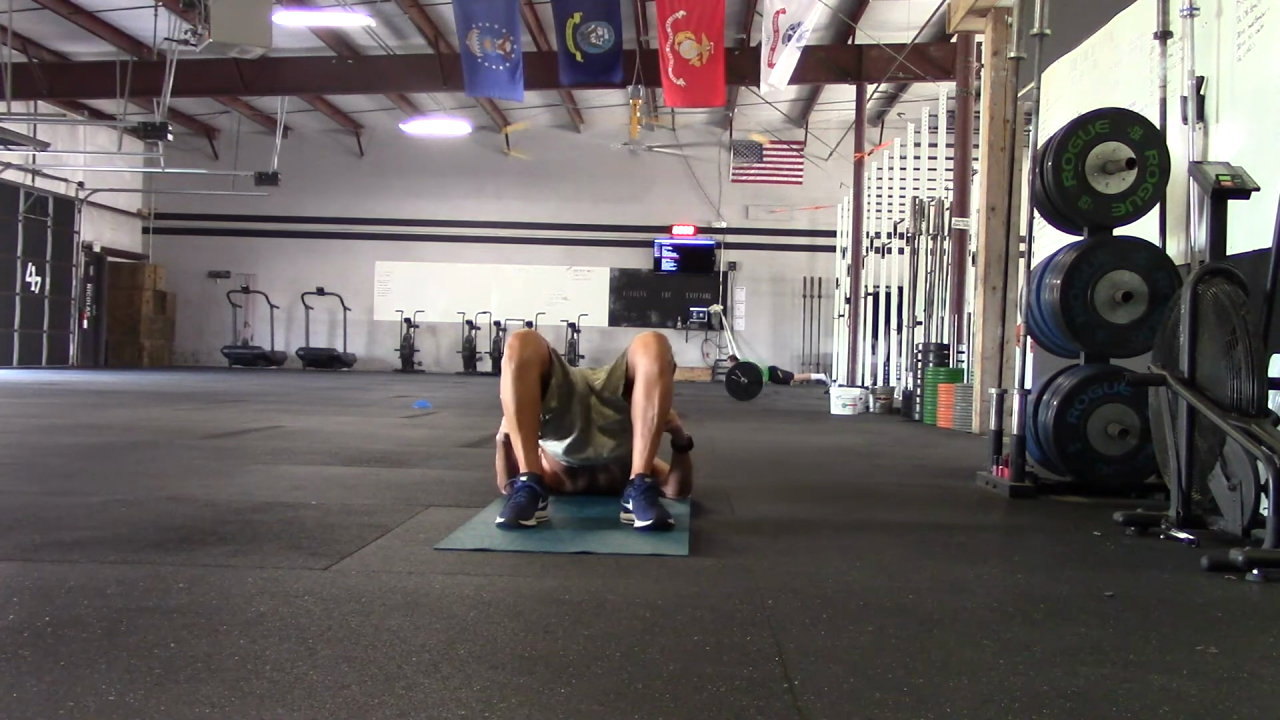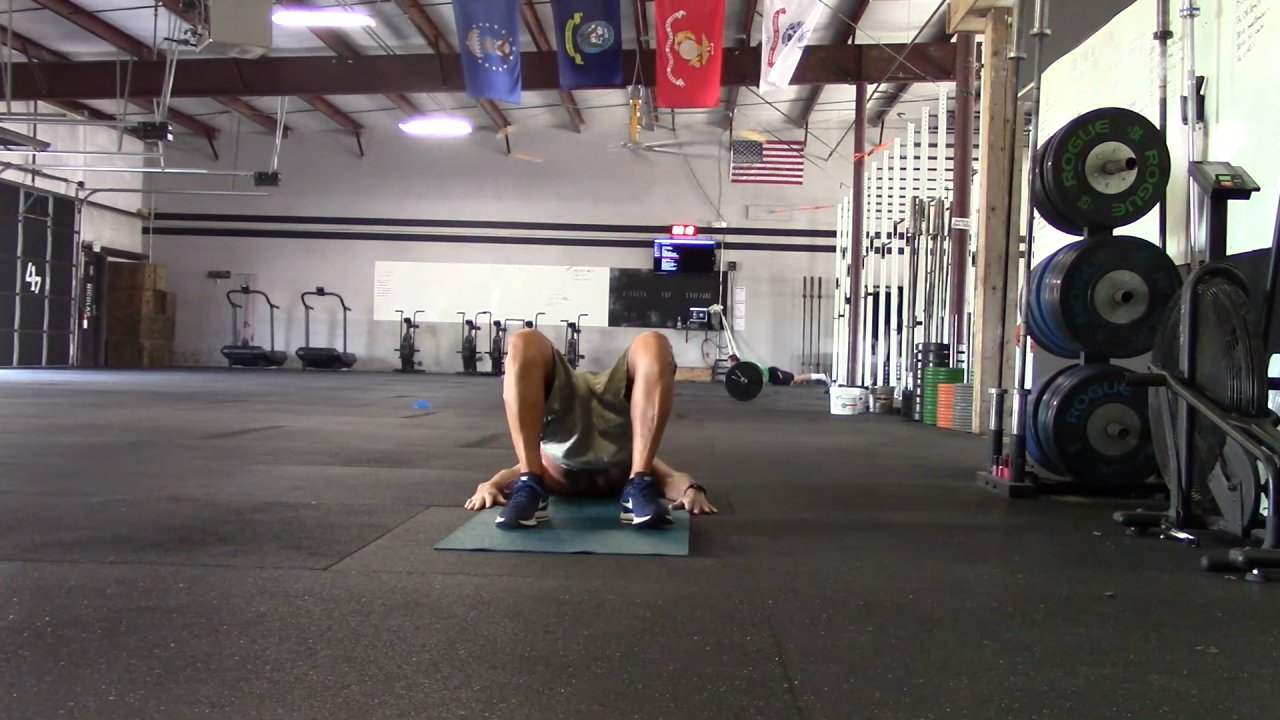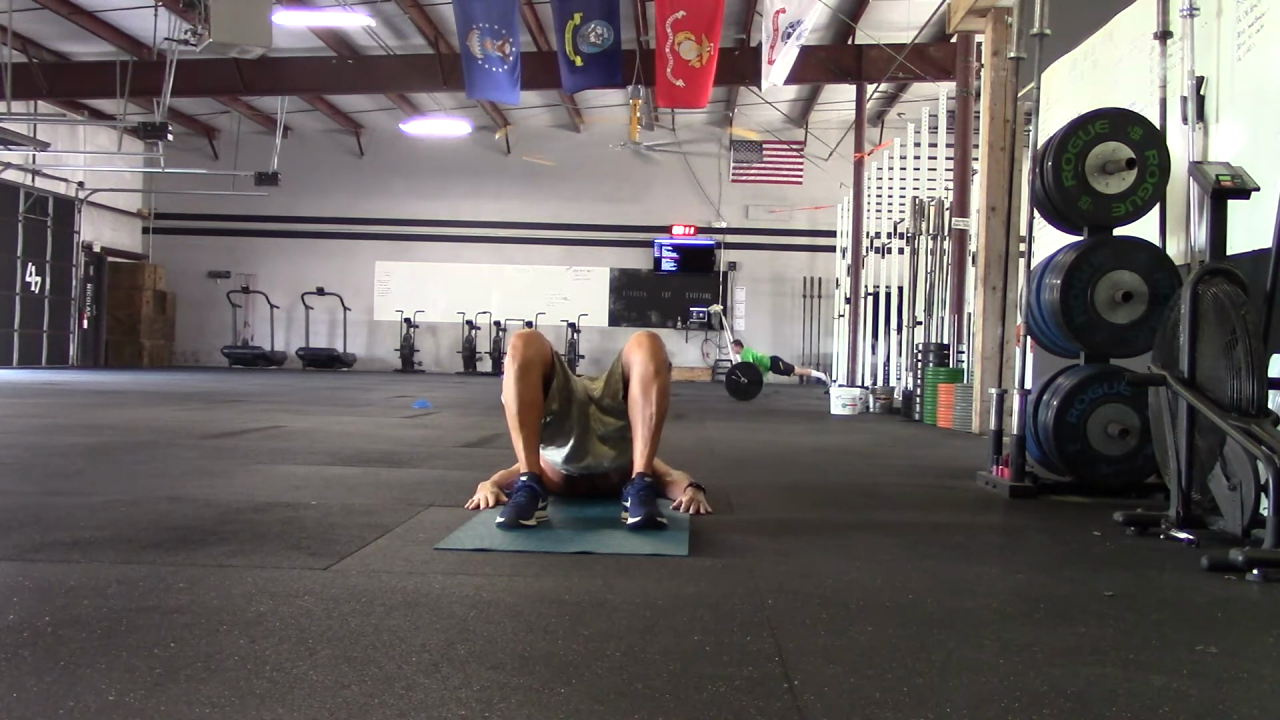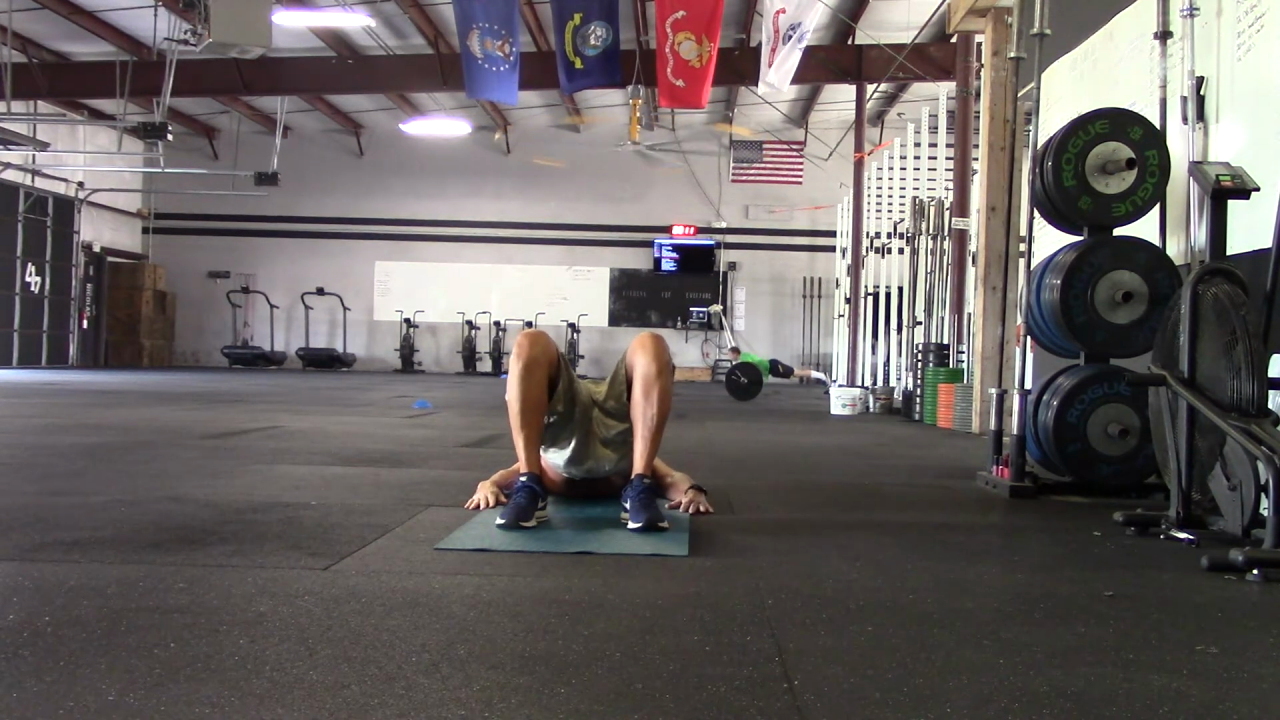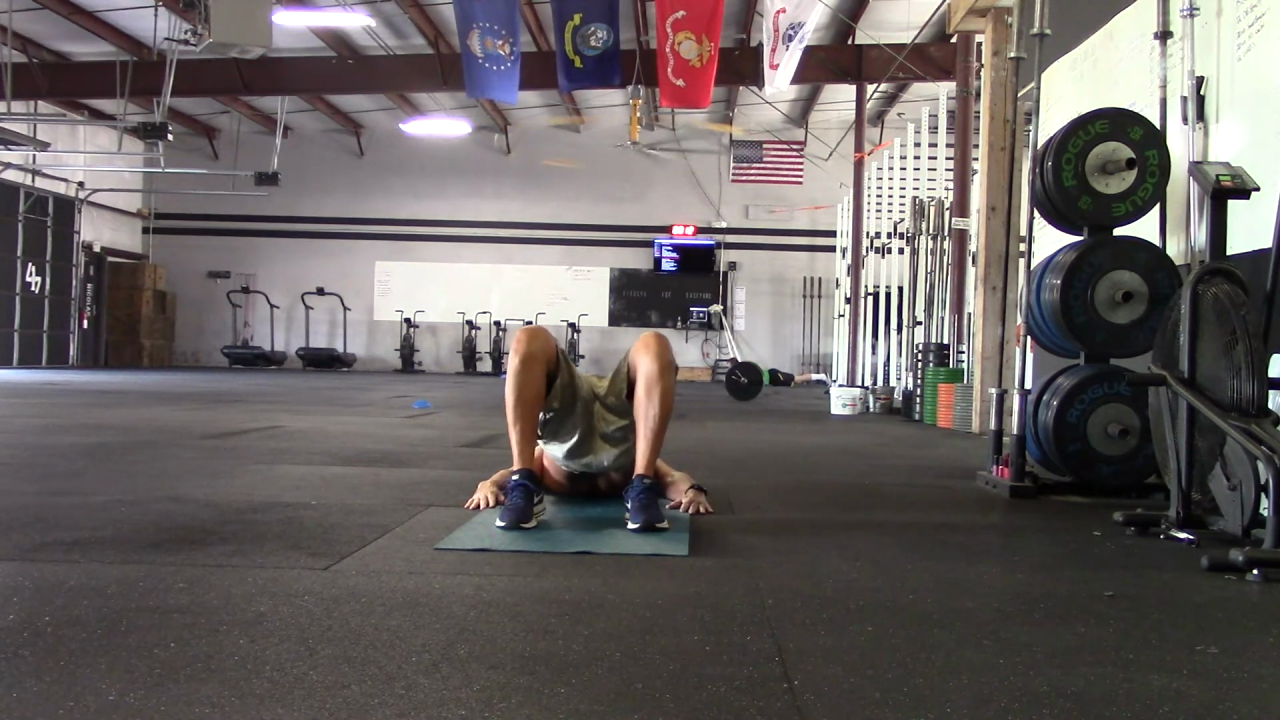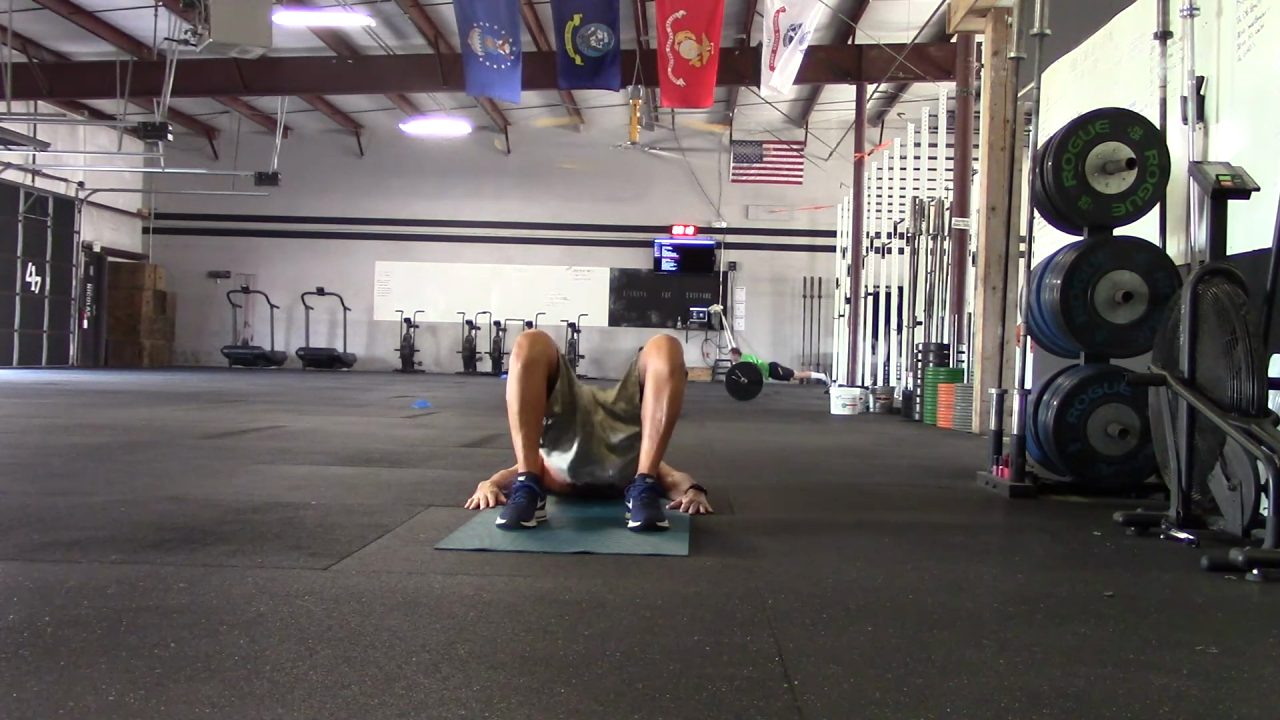
dt=0.7s
person 1, frame 1
left shoulder: (637, 459)
left elbow: (677, 490)
right elbow: (508, 486)
left wrist: (680, 439)
right wrist: (504, 436)
left ankle: (639, 488)
right ankle: (530, 487)
person 1, frame 2
left shoulder: (639, 456)
left elbow: (670, 477)
right elbow: (515, 472)
left wrist: (691, 490)
right wrist: (489, 484)
left hip: (620, 459)
right hip: (560, 465)
left knee: (652, 344)
right knee: (525, 342)
left ankle: (639, 487)
right ankle: (529, 488)
person 1, frame 3
left shoulder: (637, 454)
left elbow: (669, 476)
right elbow: (519, 469)
left wrist: (690, 488)
right wrist: (489, 484)
left hip: (618, 469)
right hip: (561, 468)
left knee: (646, 344)
right knee: (525, 343)
left ankle: (640, 487)
right ankle: (530, 488)
person 1, frame 4
left shoulder: (639, 452)
left elbow: (671, 477)
right elbow: (516, 470)
left wrist: (690, 489)
right wrist: (489, 483)
right hip: (563, 456)
left knee: (650, 345)
right knee: (530, 343)
left ankle: (639, 489)
right ankle: (528, 488)
person 1, frame 5
left shoulder: (639, 455)
right shoulder: (547, 456)
left elbow: (672, 476)
right elbow: (514, 470)
left wrist: (691, 490)
right wrist: (489, 484)
right knee: (530, 339)
left ankle: (641, 489)
right ankle: (523, 487)
person 1, frame 6
left shoulder: (646, 457)
left elbow: (673, 476)
right elbow: (513, 471)
left wrist: (691, 489)
right wrist: (490, 483)
left ankle: (643, 489)
right ankle: (527, 489)
